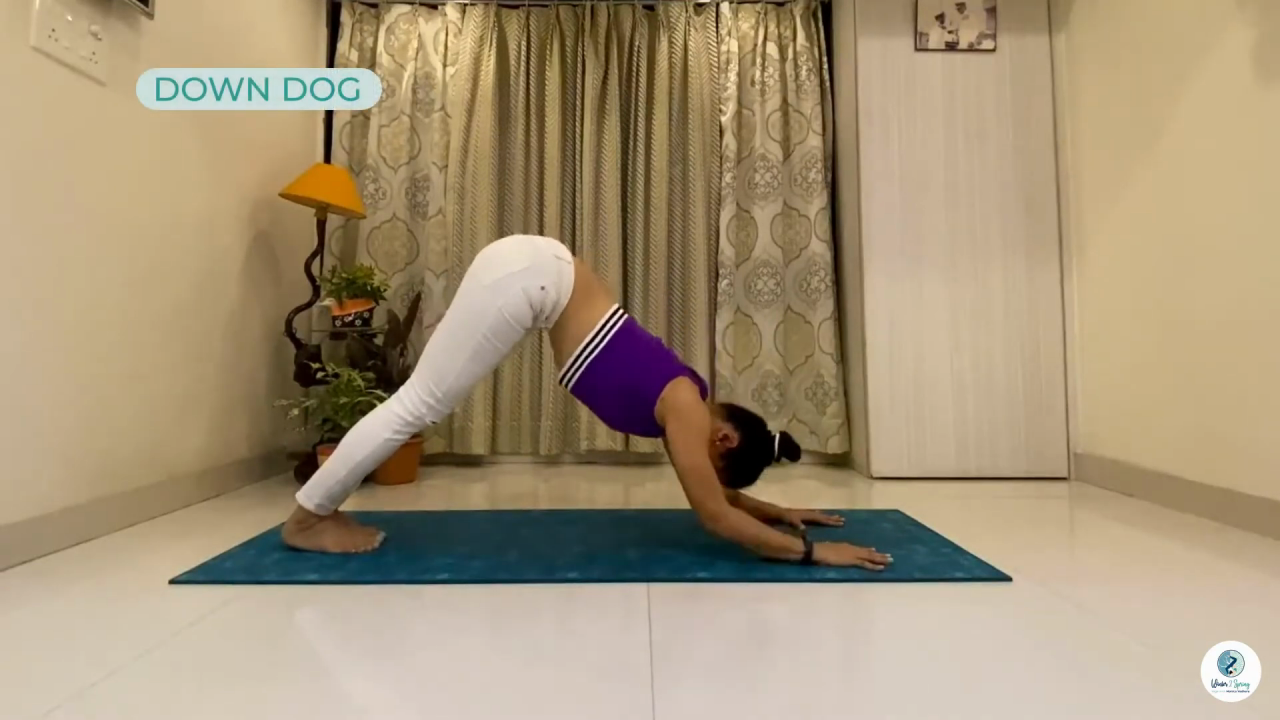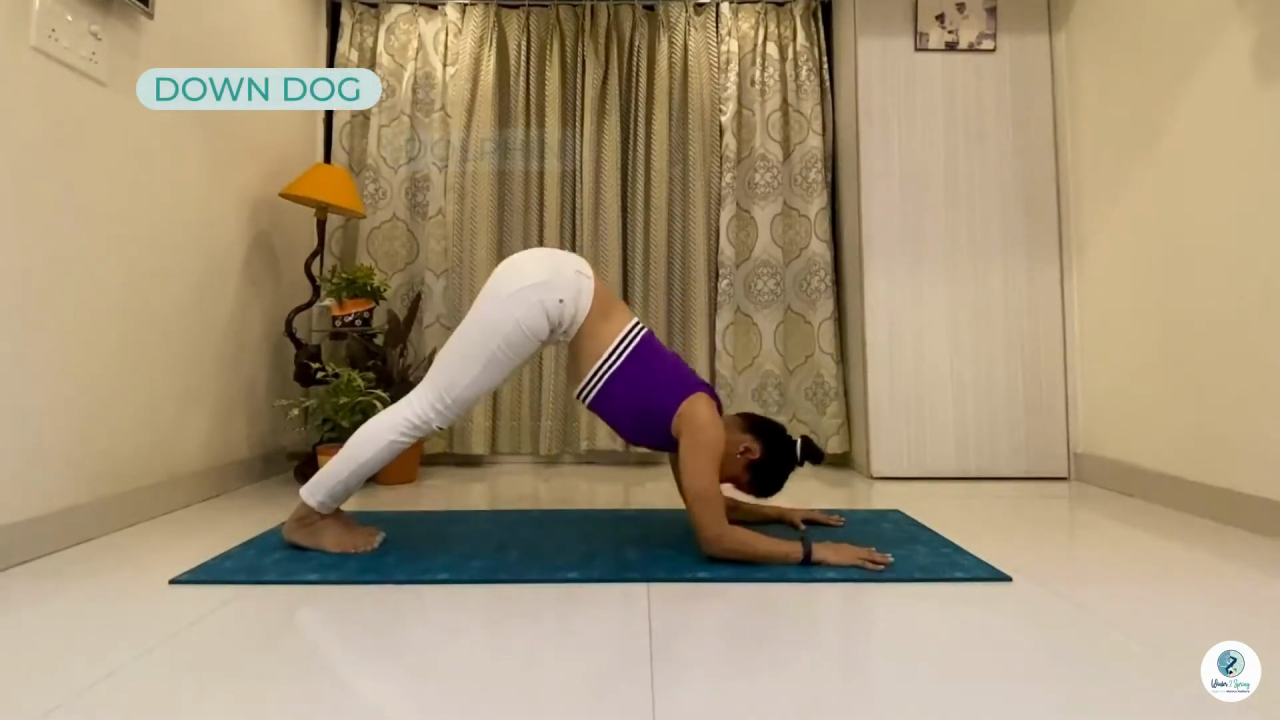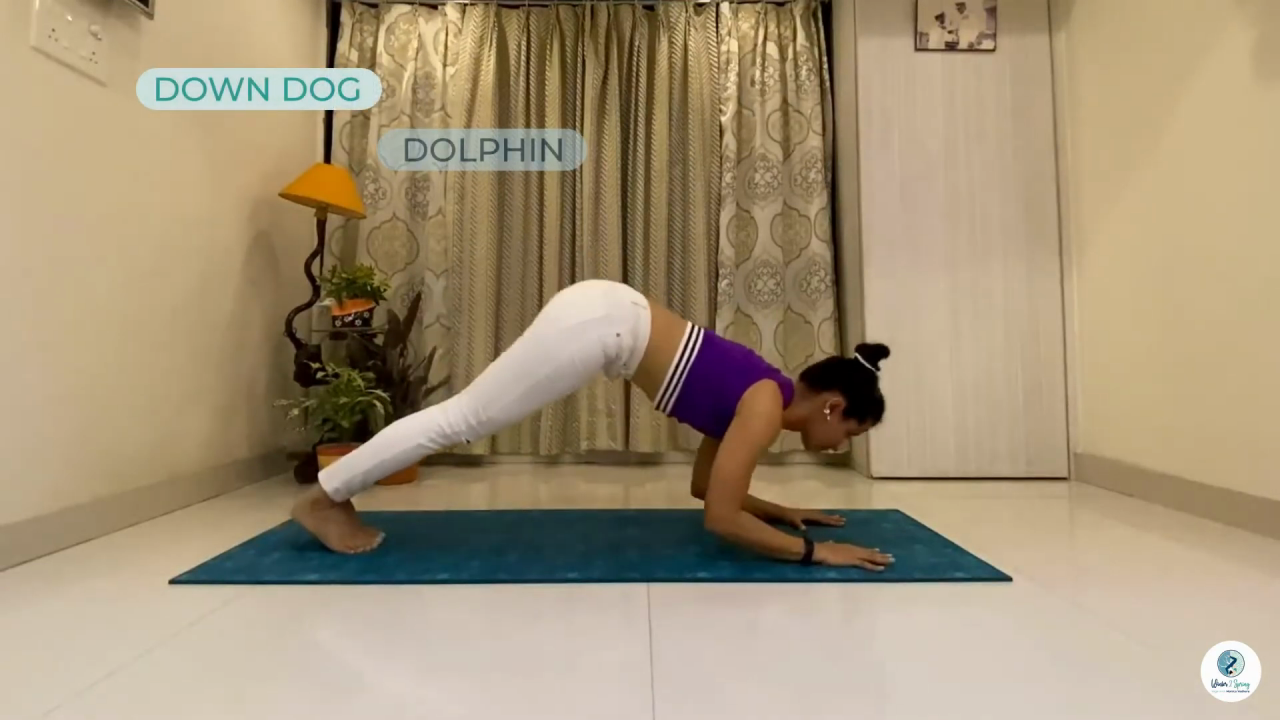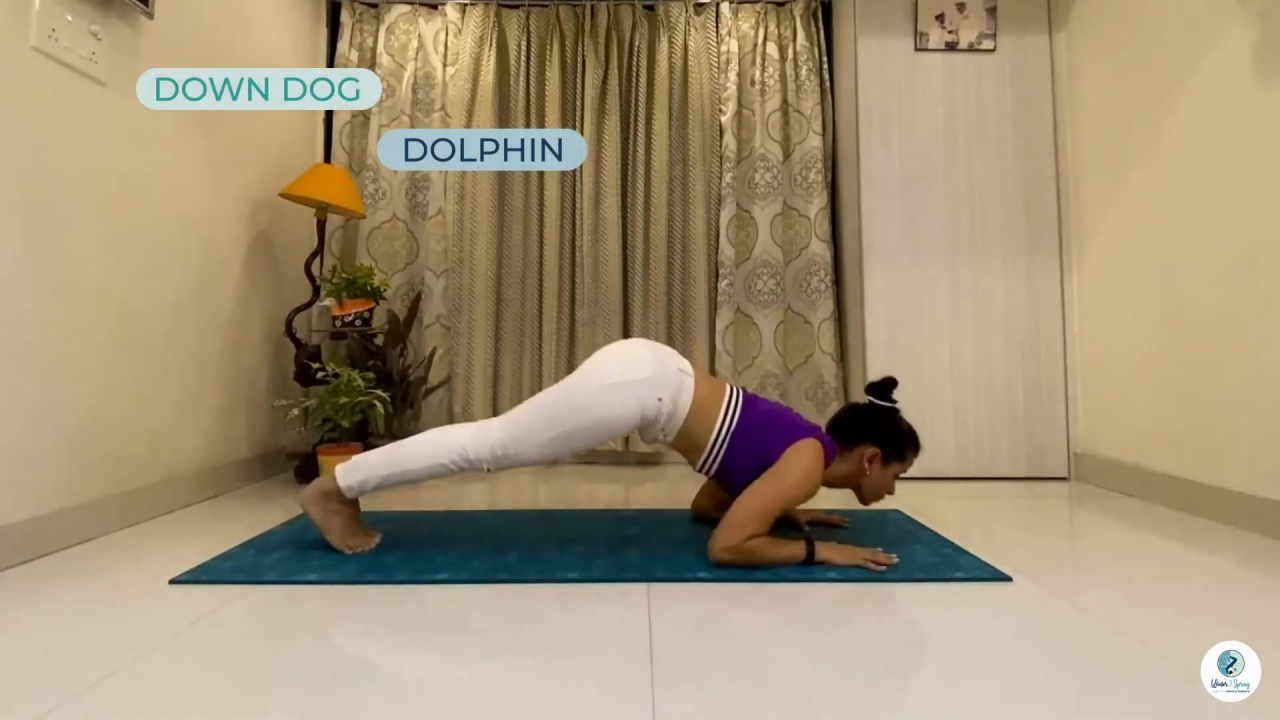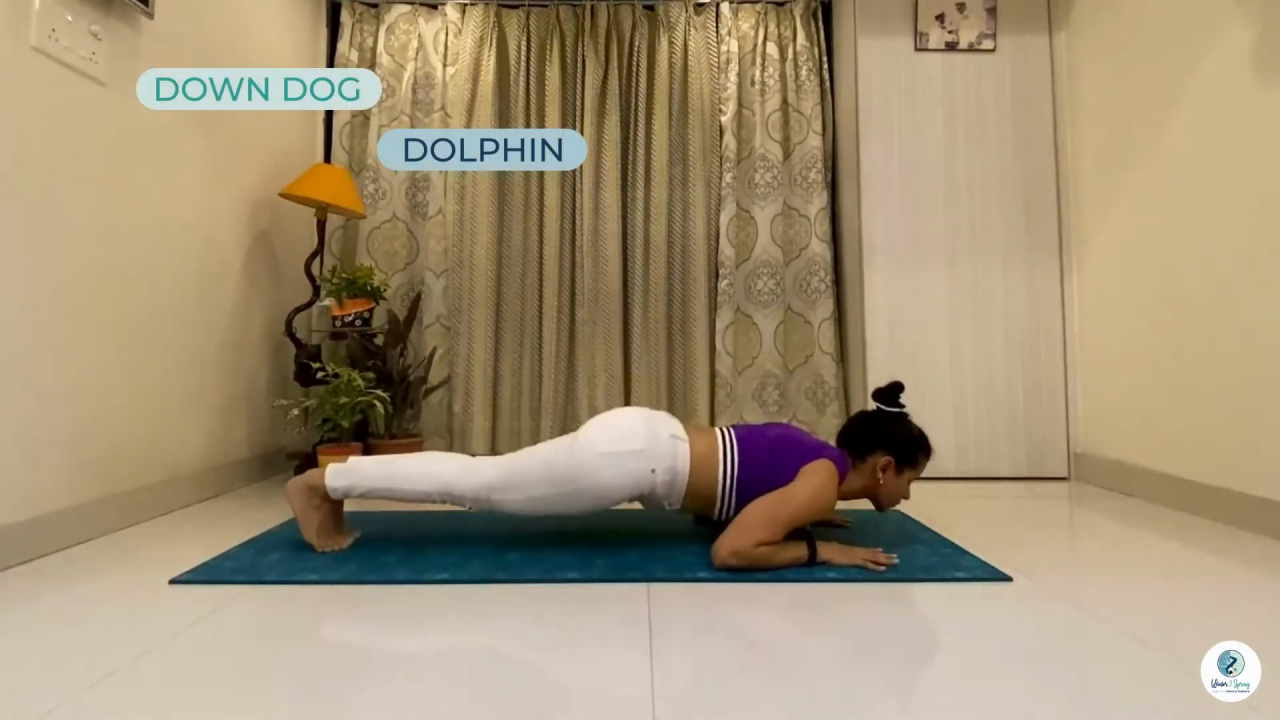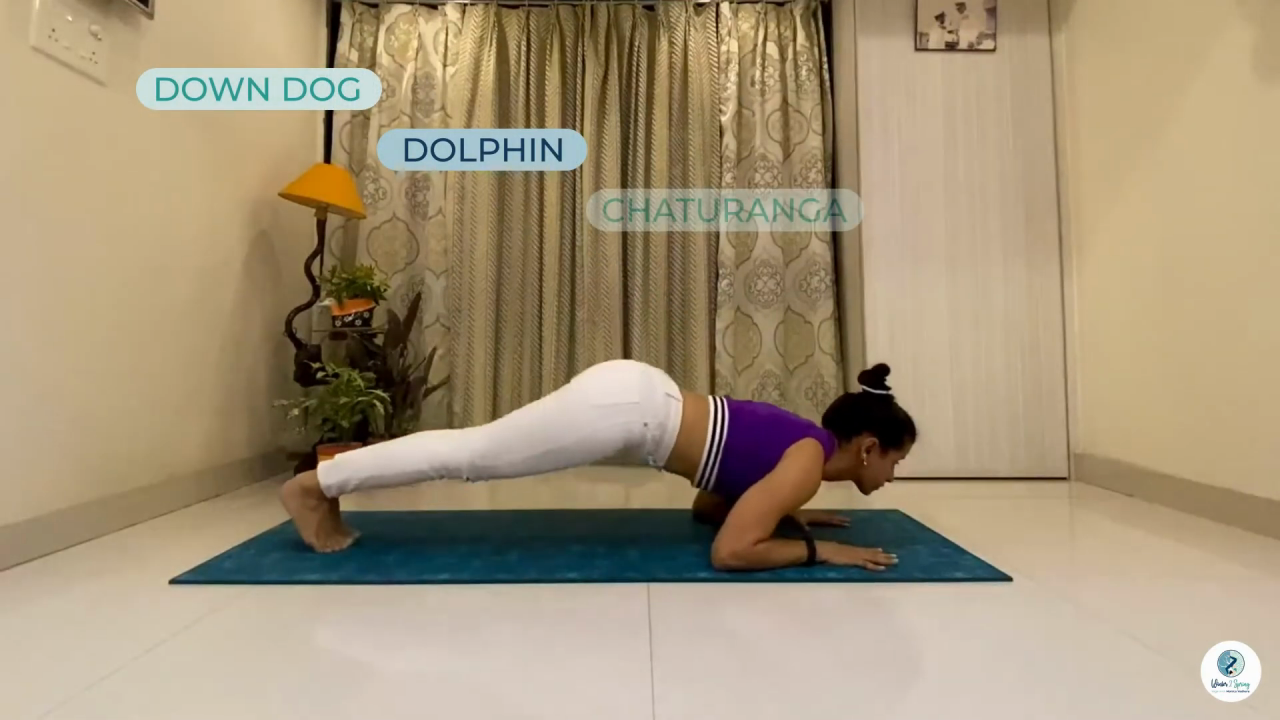
dt=0.3s
person 1, frame 1
left shoulder: (682, 404)
right shoulder: (684, 410)
left elbow: (714, 491)
right elbow: (716, 517)
left wrist: (776, 510)
right wrist: (812, 551)
left hip: (537, 268)
right hip: (527, 275)
left knee: (421, 404)
right knee: (421, 404)
left ankle: (322, 506)
right ankle: (308, 516)
person 1, frame 2
left shoulder: (692, 418)
right shoulder: (702, 424)
left elbow: (706, 502)
right elbow: (715, 537)
left wrist: (777, 513)
right wrist: (813, 552)
left hip: (554, 280)
right hip: (549, 289)
left knee: (428, 409)
right knee: (431, 408)
left ankle: (324, 504)
right ankle: (310, 513)
person 1, frame 3
left shoulder: (755, 397)
right shoulder: (769, 404)
left elbow: (707, 488)
right elbow: (722, 517)
left wrist: (781, 511)
right wrist: (813, 549)
left hip: (608, 312)
right hip: (599, 320)
left knee: (467, 416)
right knee: (467, 417)
left ankle: (336, 495)
right ankle: (324, 496)
person 1, frame 4
left shoulder: (792, 449)
right shoulder: (809, 462)
left elbow: (706, 508)
right elbow: (727, 546)
left wrist: (790, 516)
right wrist: (816, 551)
left hip: (644, 368)
right hip: (641, 383)
left knee: (489, 441)
right knee: (489, 446)
left ankle: (348, 485)
right ankle: (336, 488)
person 1, frame 5
left shoulder: (810, 456)
right shoulder: (824, 484)
left elbow: (732, 509)
right elbow: (732, 551)
left wrist: (799, 520)
right wrist: (819, 549)
left hip: (644, 434)
right hip: (637, 454)
left knee: (480, 478)
right knee: (478, 484)
left ankle: (334, 483)
right ankle: (323, 483)
person 1, frame 6
left shoulder: (797, 439)
right shoulder: (810, 462)
left elbow: (711, 506)
right elbow: (731, 552)
left wrist: (788, 513)
right wrist: (820, 552)
left hip: (631, 391)
right hip: (628, 406)
left knee: (471, 450)
right knee: (469, 455)
left ankle: (329, 482)
right ankle: (316, 483)
